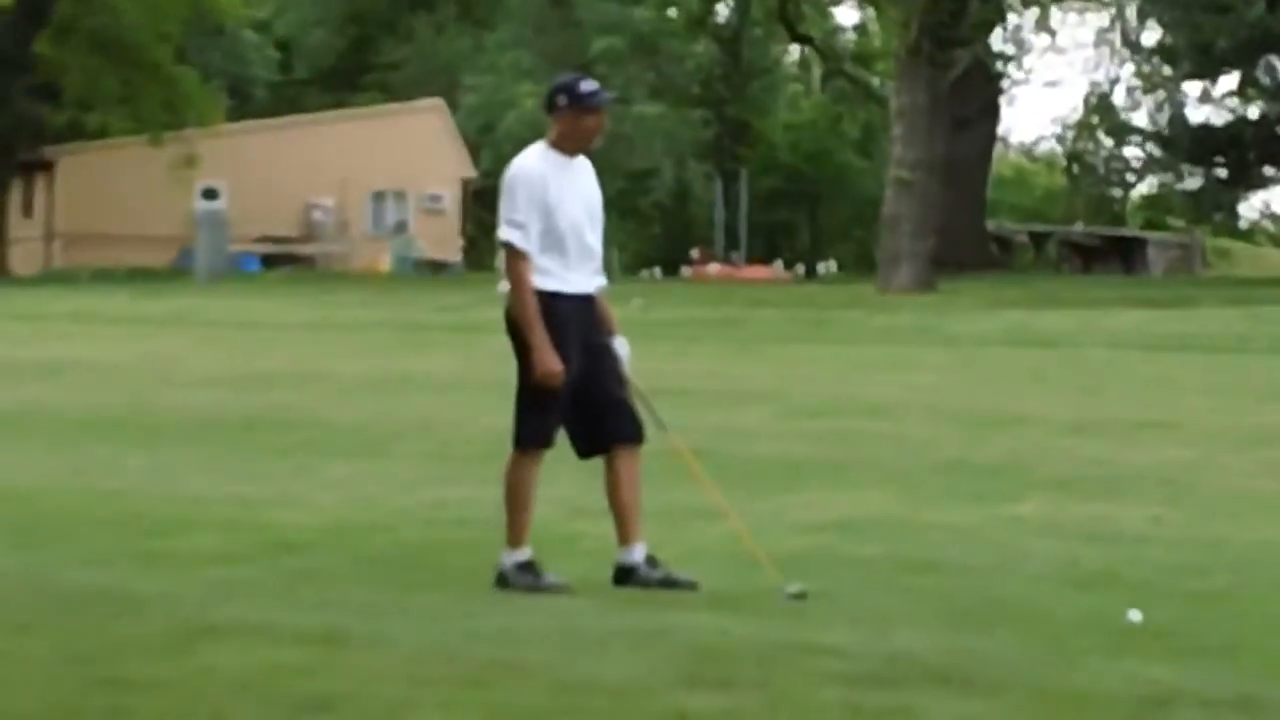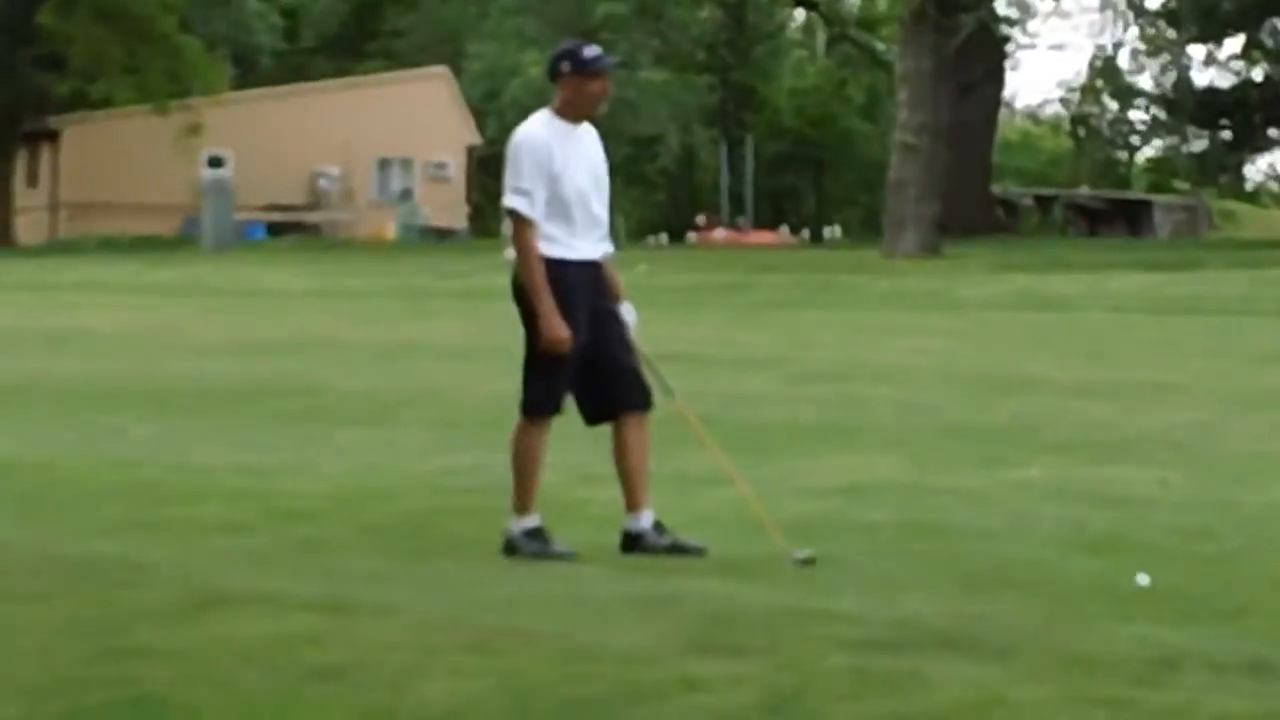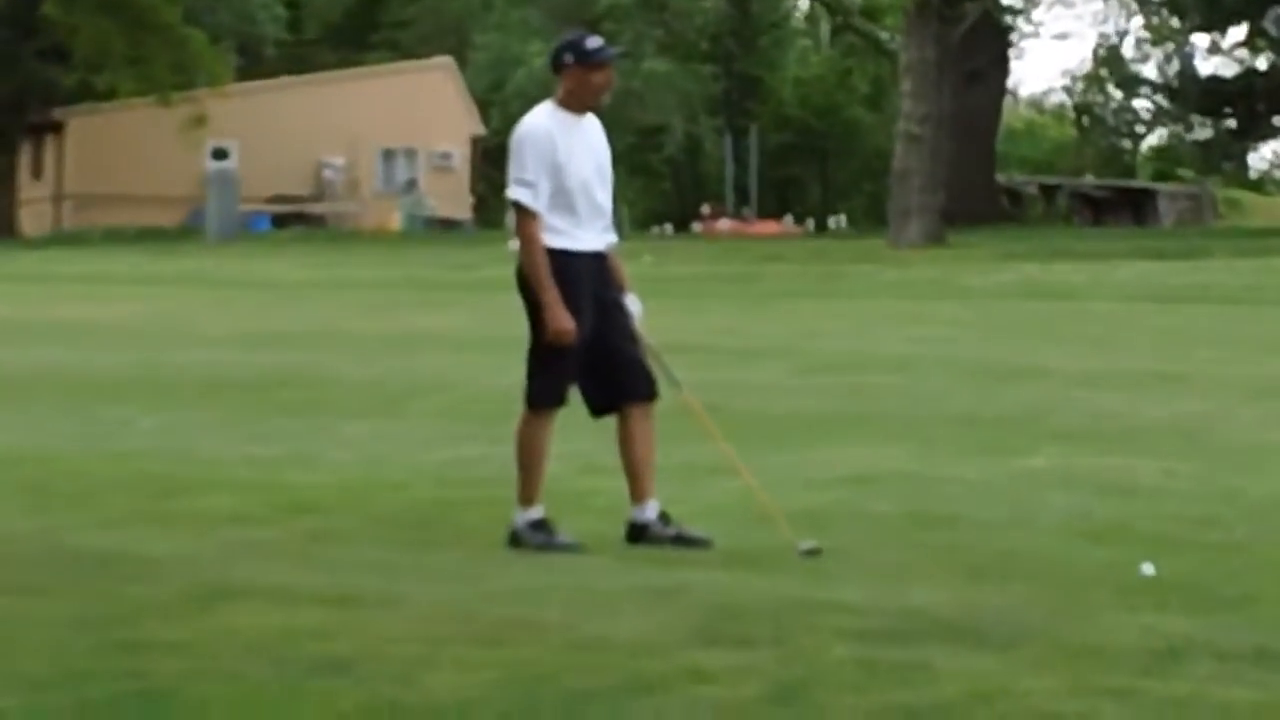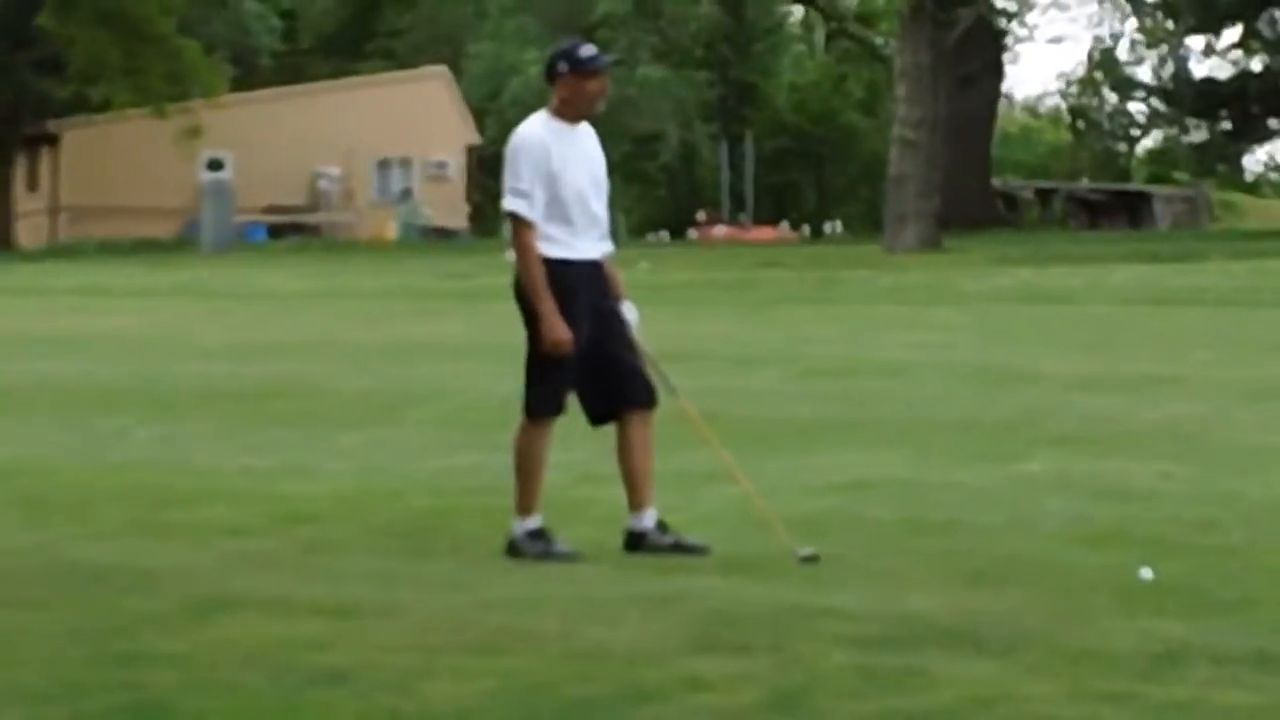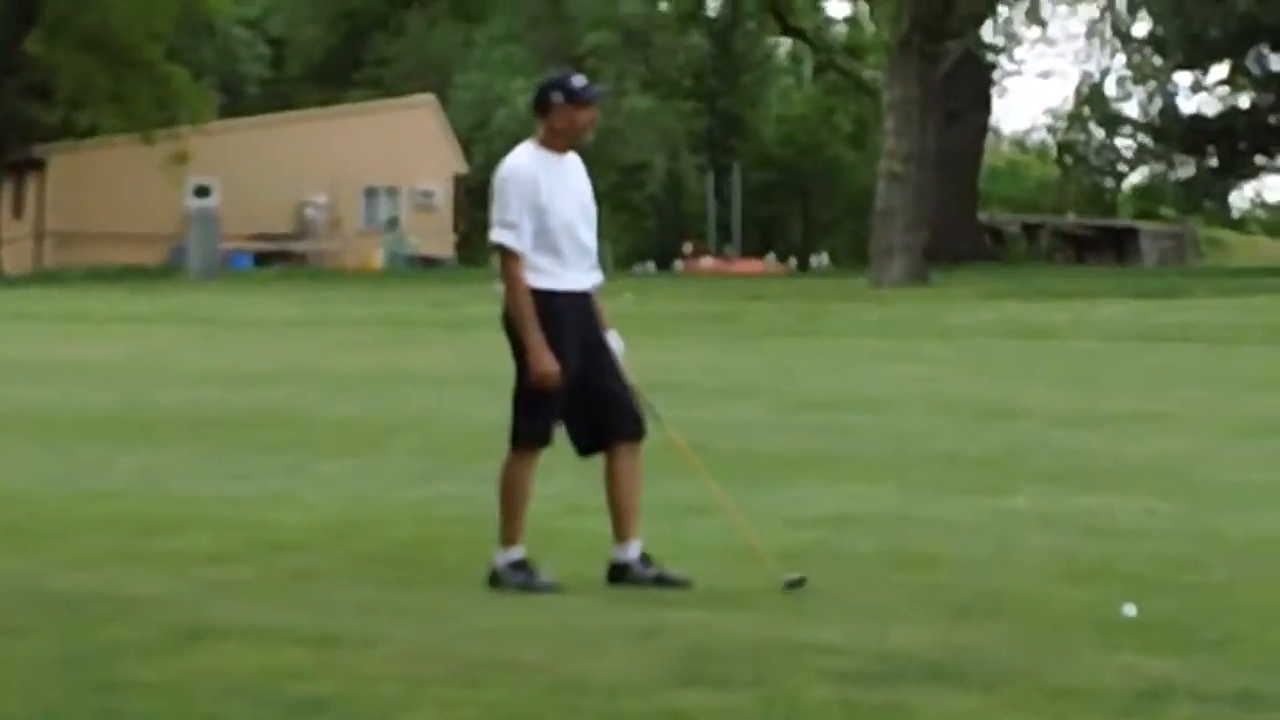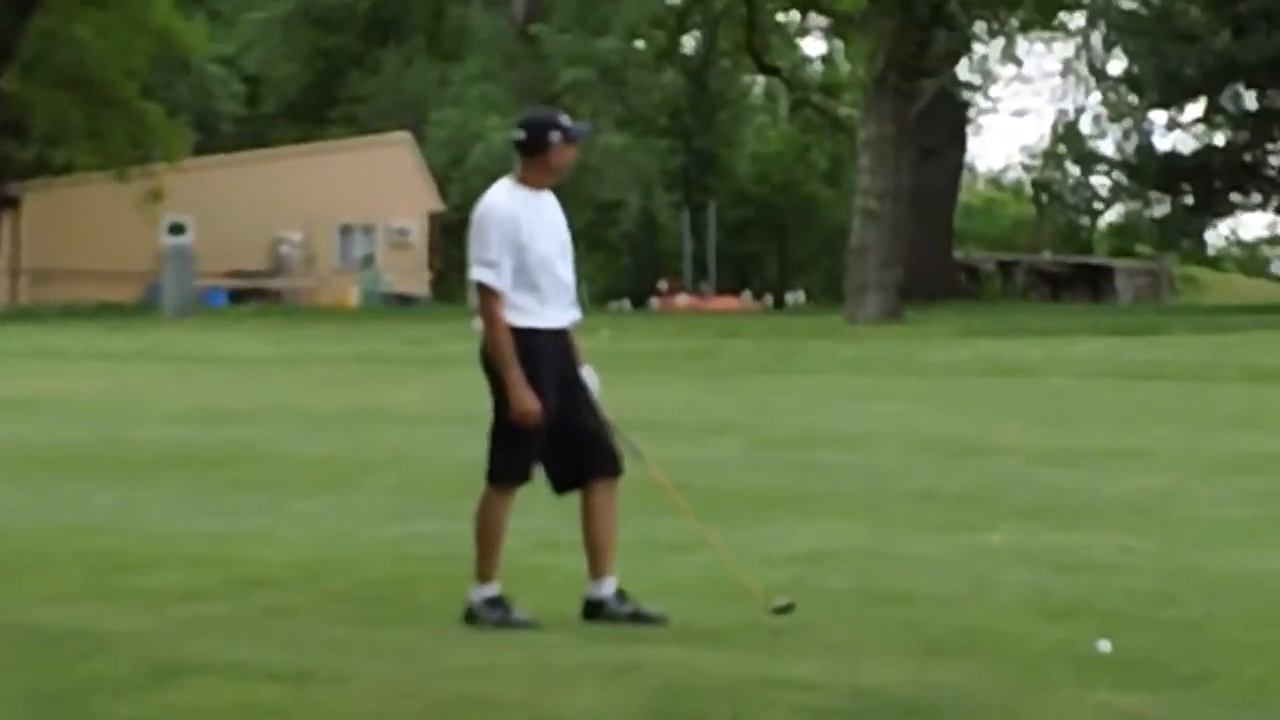
dt=0.2s
person 1, frame 1
left shoulder: (584, 169)
right shoulder: (529, 170)
right elbow: (518, 264)
left wrist: (611, 328)
right wrist: (540, 346)
left hip: (584, 314)
right hip: (546, 311)
left knee: (623, 434)
right knee: (533, 440)
left ankle: (633, 558)
right ankle: (515, 560)
person 1, frame 2
left shoulder: (588, 136)
right shoulder: (533, 138)
right elbow: (524, 232)
left wrist: (616, 294)
right wrist: (547, 313)
left hip: (590, 280)
right hip: (551, 277)
left knee: (631, 400)
right knee: (539, 407)
left ankle: (640, 525)
right ankle: (522, 526)
person 1, frame 3
left shoulder: (592, 127)
right shoulder: (538, 129)
right elbow: (528, 224)
left wrist: (622, 286)
right wrist: (552, 304)
left hip: (595, 271)
right hip: (556, 269)
left knee: (637, 391)
right knee: (544, 399)
left ankle: (646, 516)
right ankle: (527, 519)
person 1, frame 4
left shoulder: (587, 136)
right shoulder: (532, 140)
right elbow: (524, 234)
left wrist: (618, 295)
right wrist: (548, 315)
left hip: (591, 281)
right hip: (554, 279)
left knee: (635, 398)
right knee: (542, 408)
left ankle: (644, 524)
right ankle: (526, 528)
person 1, frame 5
left shoulder: (574, 165)
right shoulder: (521, 170)
right elbow: (512, 265)
left wrist: (604, 325)
right wrist: (535, 346)
left hip: (580, 312)
right hip: (543, 310)
left knee: (624, 429)
right knee: (529, 439)
left ankle: (628, 556)
right ankle: (508, 559)
person 1, frame 6
left shoulder: (548, 202)
right shoulder: (500, 208)
right elbow: (491, 304)
left wrist: (578, 360)
right wrist: (515, 385)
left hip: (557, 349)
right hip: (521, 348)
left knee: (601, 466)
right knee: (506, 476)
left ankle: (603, 592)
right ankle: (484, 595)
